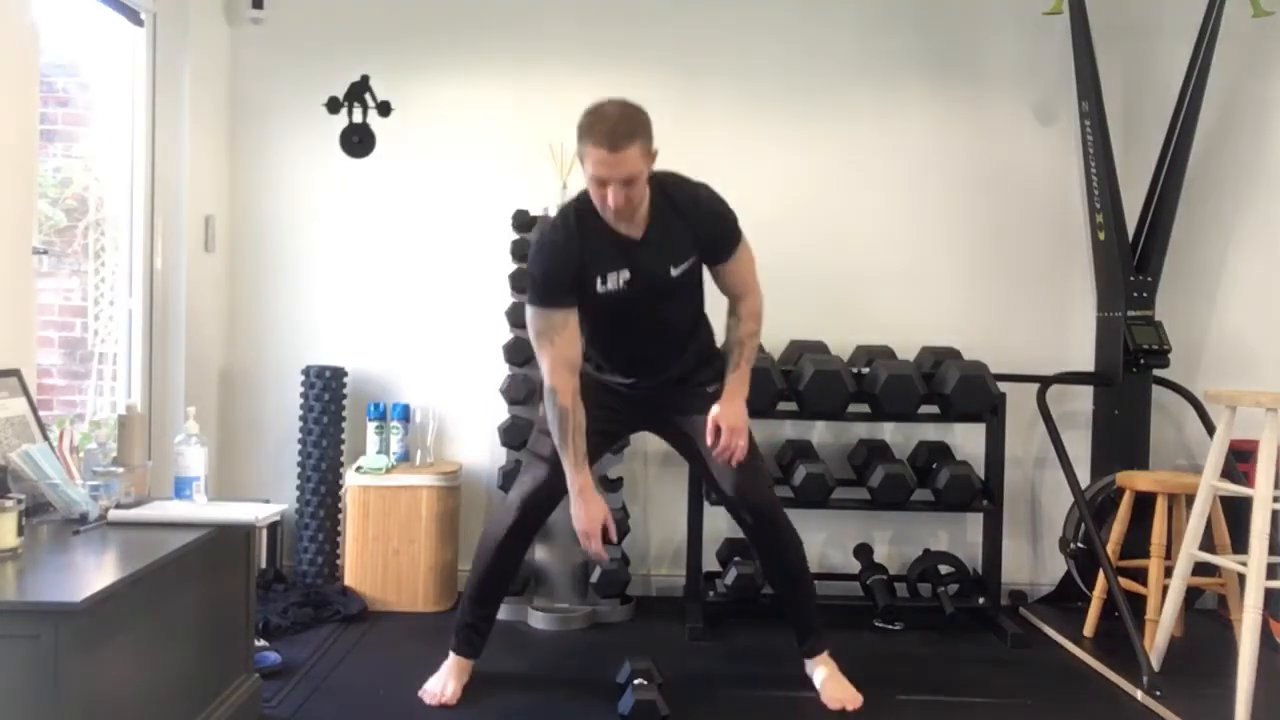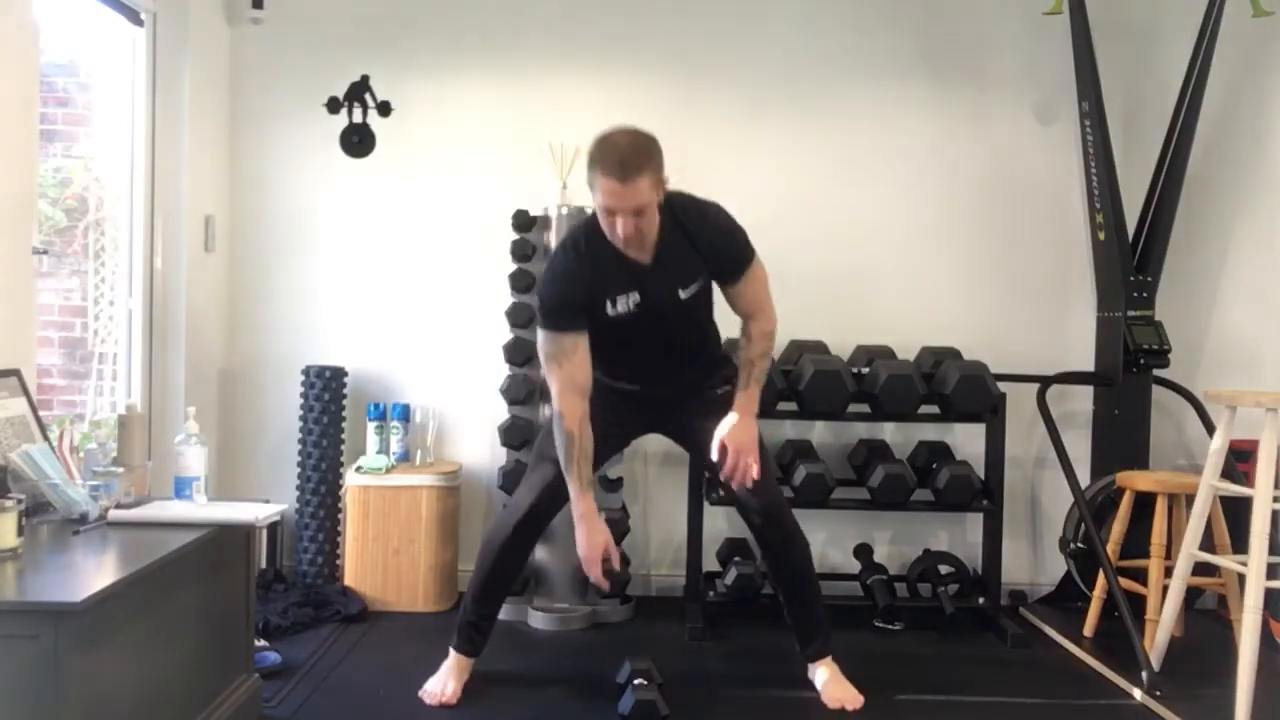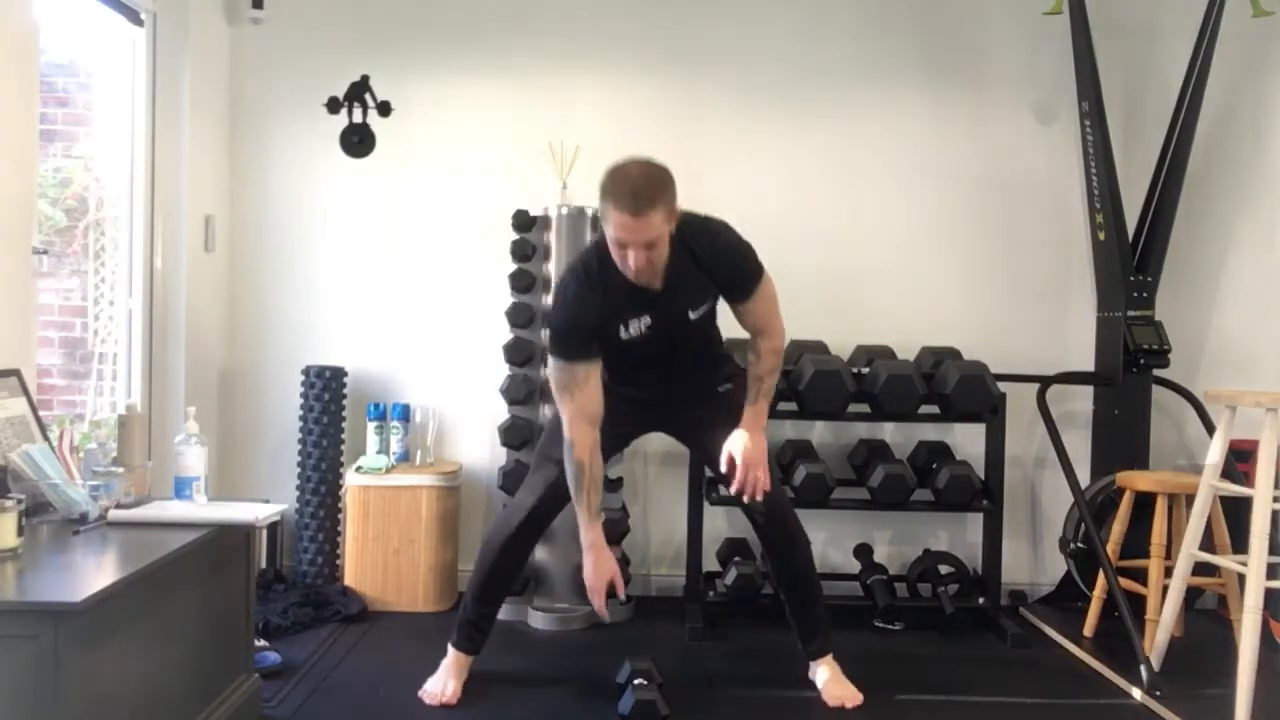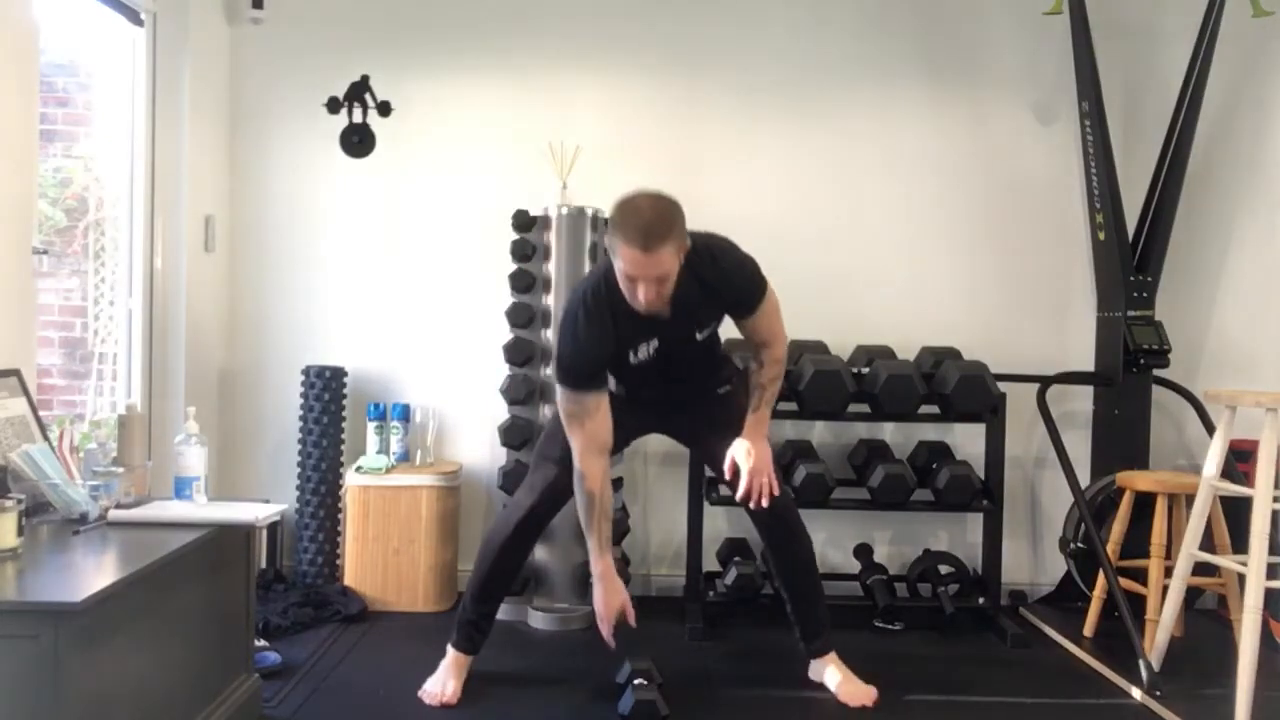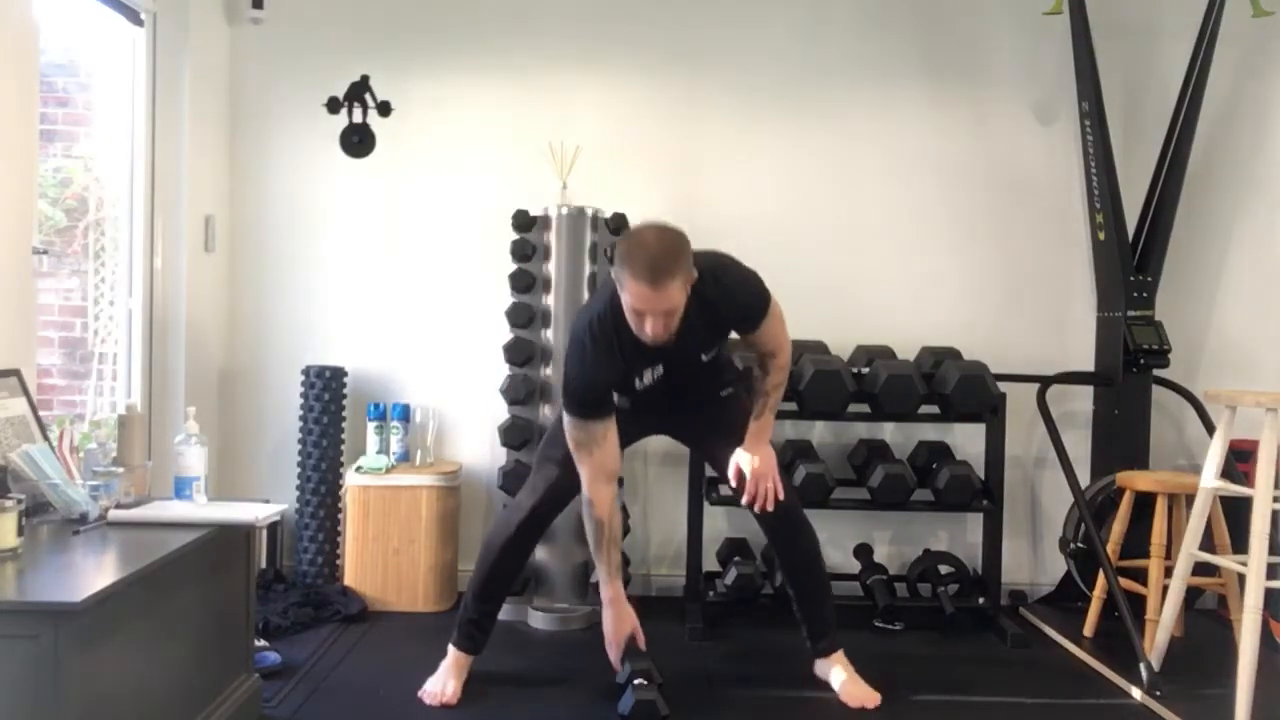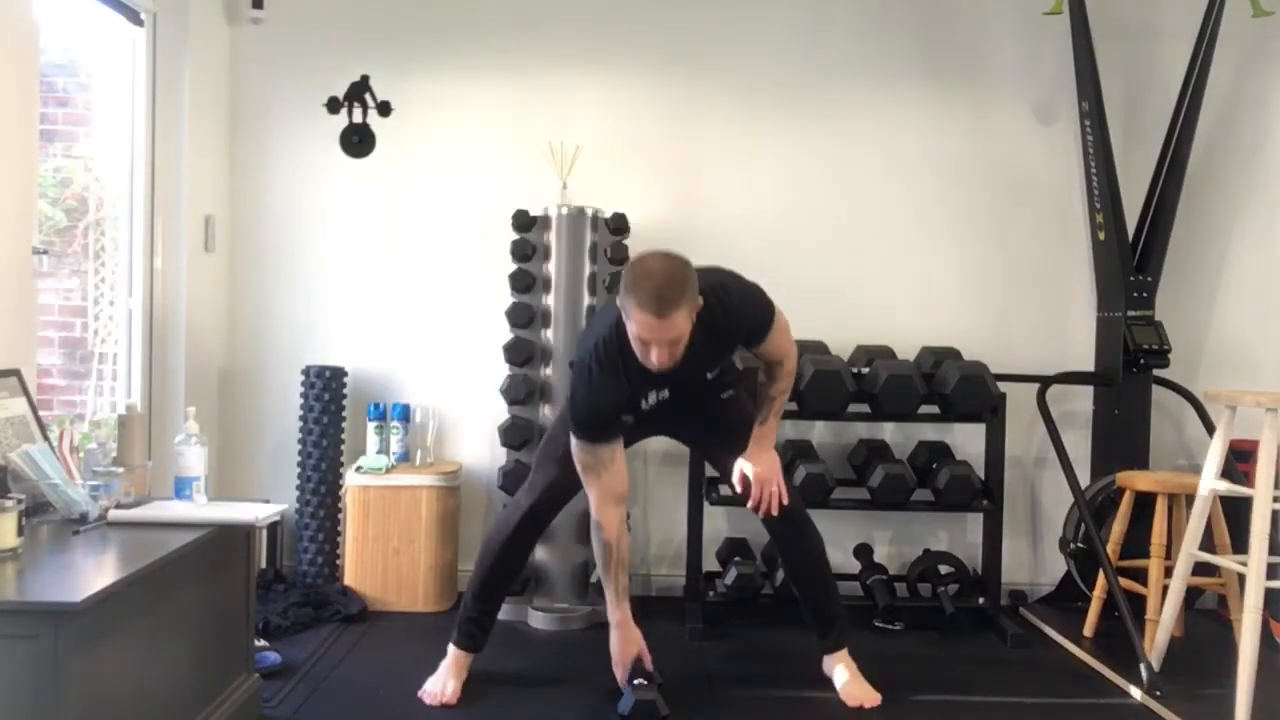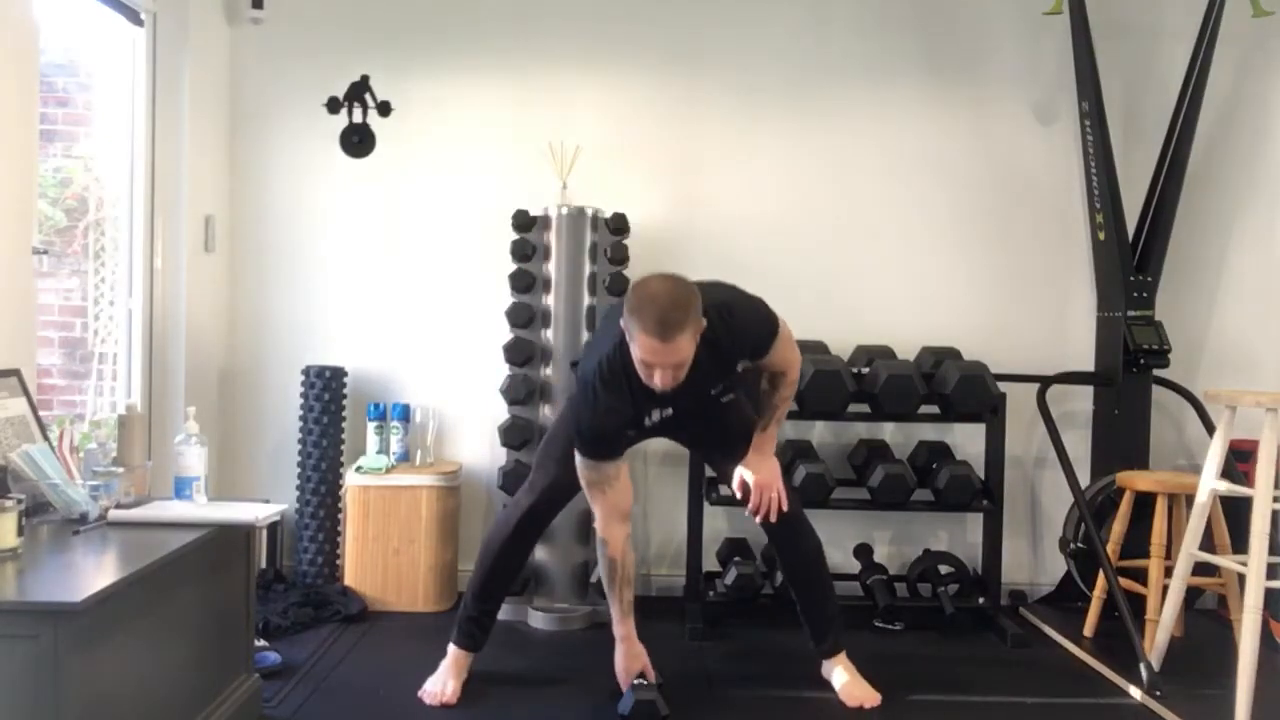
dt=0.1s
person 1, frame 1
left shoulder: (698, 207)
right shoulder: (559, 245)
left elbow: (746, 300)
right elbow: (560, 372)
left wrist: (733, 394)
right wrist: (582, 488)
left hip: (693, 383)
right hip: (601, 387)
left knee: (758, 508)
right knee: (520, 509)
left ankle: (817, 656)
right ankle: (461, 655)
person 1, frame 2
left shoulder: (708, 227)
right shoulder: (570, 267)
left elbow: (759, 319)
right elbow: (570, 397)
left wrist: (744, 414)
right wrist: (585, 514)
left hip: (702, 386)
right hip: (612, 391)
left knee: (768, 510)
right knee: (525, 510)
left ankle: (820, 660)
right ankle: (461, 654)
person 1, frame 3
left shoulder: (718, 246)
right shoulder: (579, 289)
left elbow: (769, 336)
right elbow: (580, 427)
left wrist: (751, 427)
right wrist: (594, 544)
left hip: (706, 390)
right hip: (612, 392)
left knee: (771, 507)
right knee: (529, 509)
left ankle: (820, 658)
right ankle: (459, 655)
person 1, frame 4
left shoulder: (723, 265)
right shoulder: (587, 315)
left elbow: (771, 345)
right elbow: (589, 457)
left wrist: (754, 433)
right wrist: (603, 574)
left hip: (704, 391)
right hip: (613, 398)
left knee: (772, 505)
right knee: (528, 507)
left ankle: (823, 657)
right ankle: (459, 655)
person 1, frame 5
left shoulder: (731, 284)
right shoulder: (592, 341)
left elbow: (775, 353)
right elbow: (598, 486)
left wrist: (757, 437)
right wrist: (613, 599)
left hip: (706, 393)
right hip: (617, 403)
left knee: (777, 504)
right knee: (531, 507)
left ankle: (829, 655)
right ankle: (459, 654)
person 1, frame 6
left shoulder: (734, 301)
right shoulder: (598, 365)
left elbow: (781, 359)
right elbow: (607, 509)
left wrist: (760, 444)
right wrist: (620, 621)
left hip: (708, 396)
right hip: (620, 411)
left knee: (780, 506)
right knee: (532, 505)
left ankle: (835, 654)
right ankle: (460, 654)
person 1, frame 7
left shoulder: (738, 316)
right shoulder: (601, 382)
left elbow: (785, 366)
right elbow: (612, 524)
left wrist: (761, 449)
right wrist: (625, 638)
left hip: (711, 398)
right hip: (621, 407)
left knee: (779, 507)
right knee: (532, 504)
left ankle: (833, 658)
right ankle: (459, 654)
